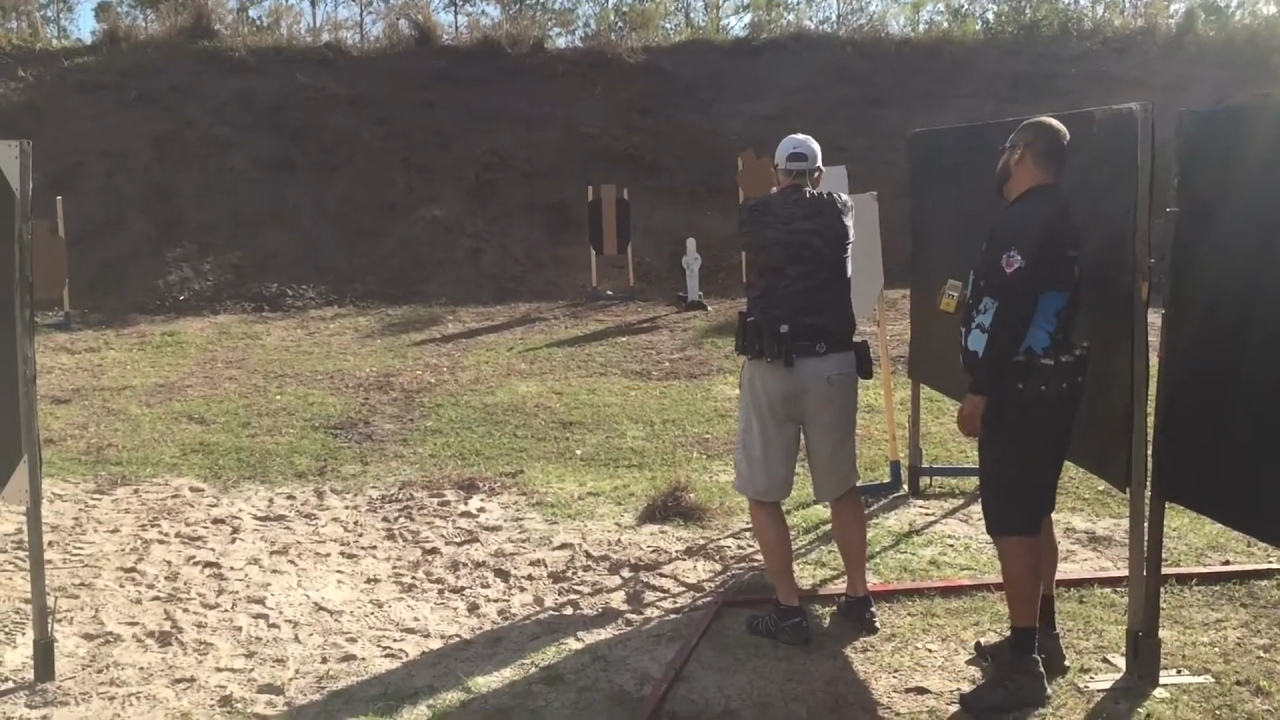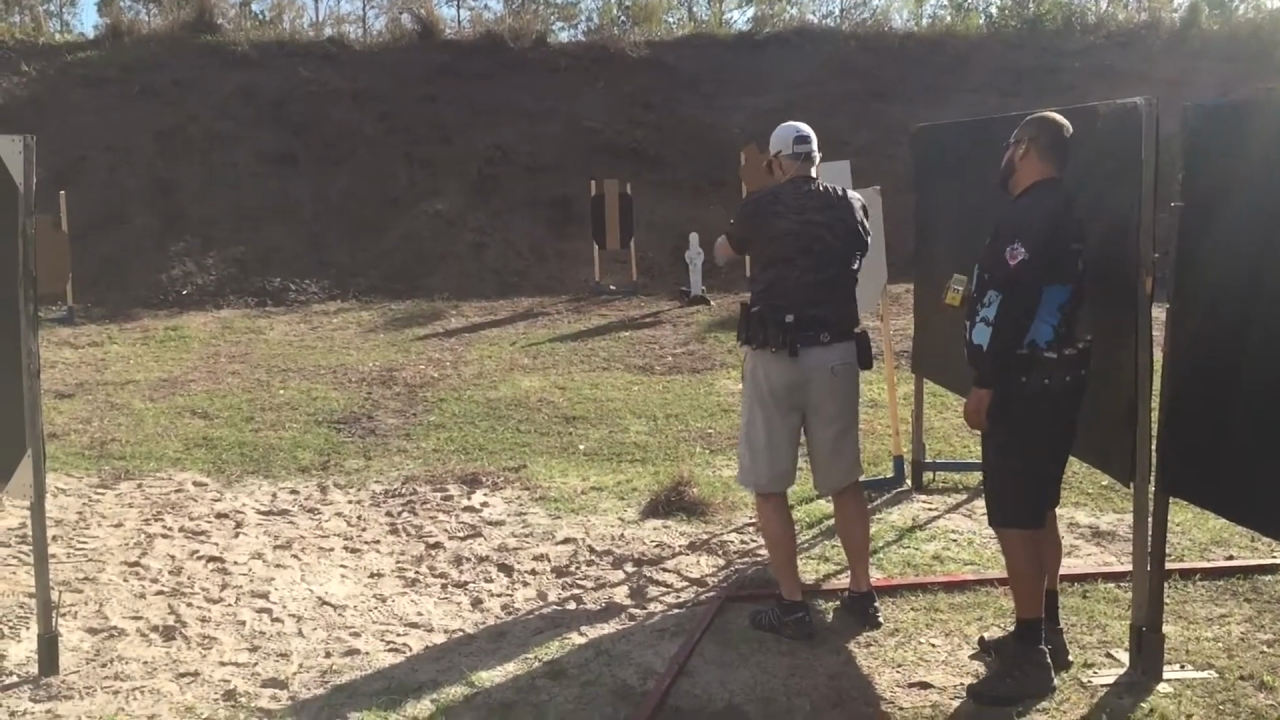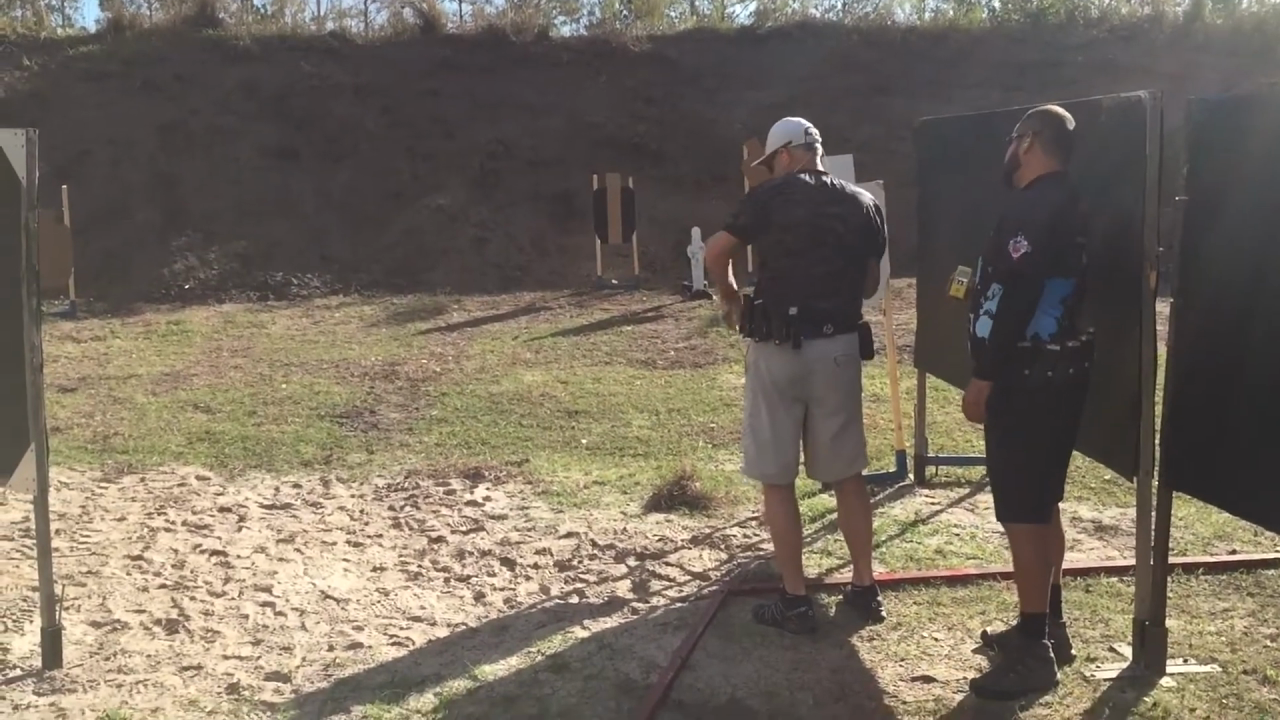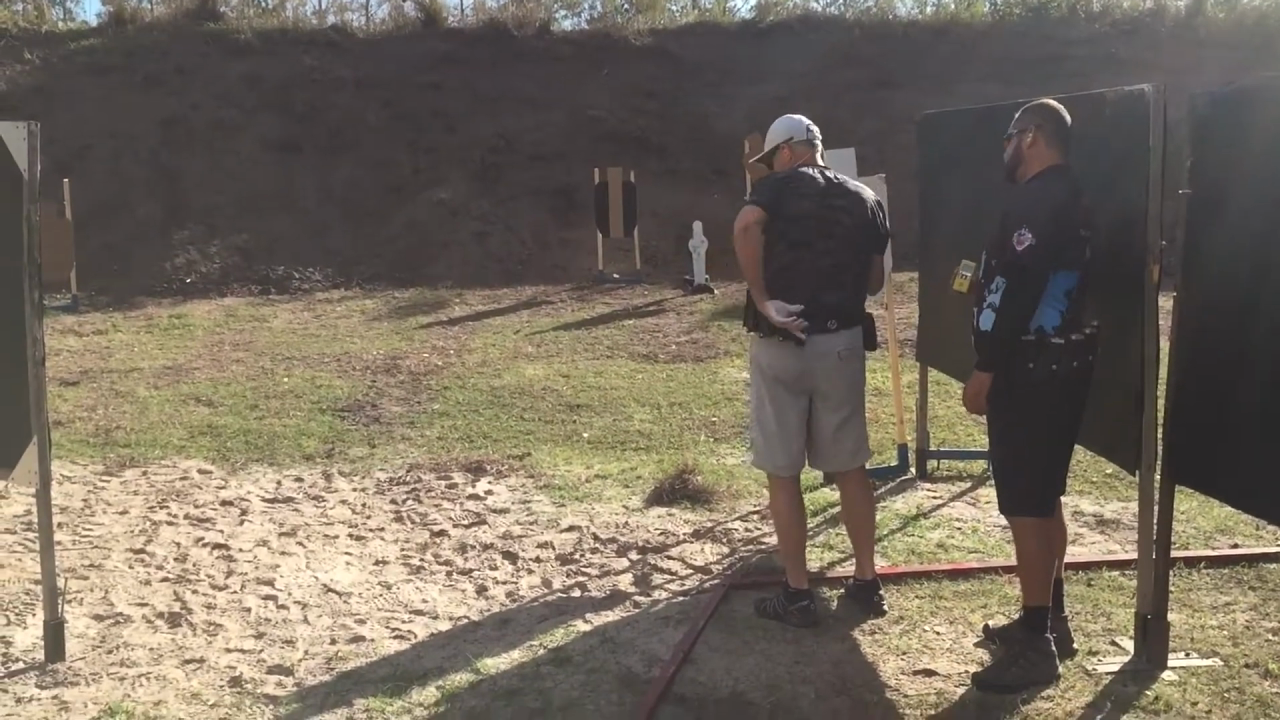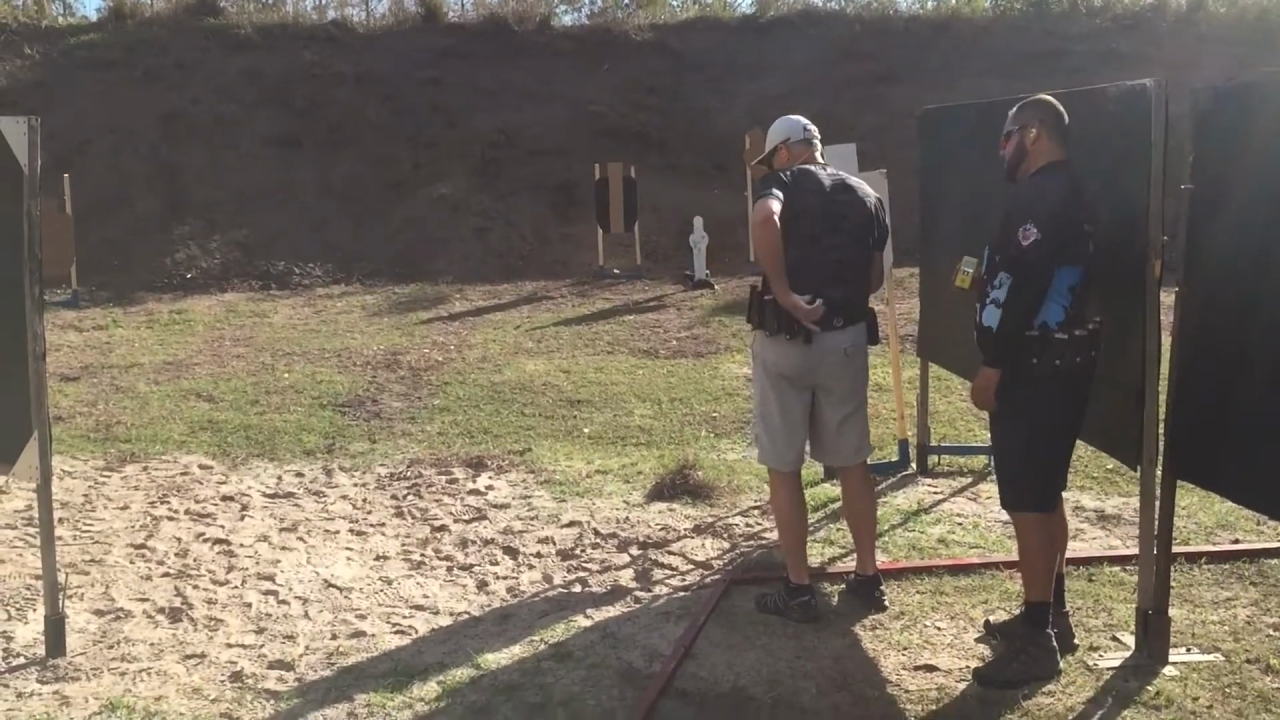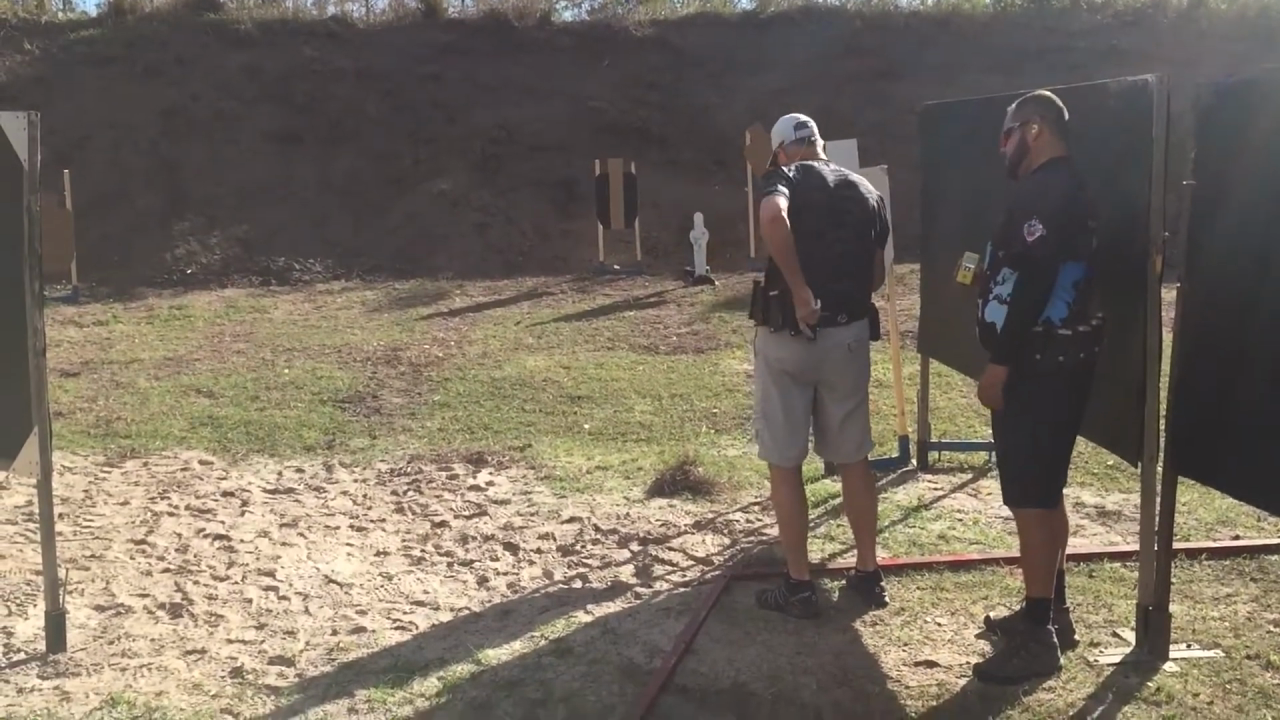
dt=0.2s
person 1, frame 1
left shoulder: (1024, 219)
right shoulder: (1054, 215)
left elbow: (1012, 312)
left wrist: (979, 391)
right wrist: (976, 301)
left hip: (1020, 390)
right hip: (1046, 384)
left knee: (1010, 521)
right knee: (1032, 515)
left ankle: (1024, 666)
right ankle: (1040, 638)
person 1, frame 2
left shoulder: (1028, 213)
right shoulder: (1059, 210)
left elbow: (1016, 305)
left wrist: (984, 385)
right wrist: (981, 295)
left hip: (1024, 384)
right hip: (1051, 378)
left knee: (1013, 515)
right knee: (1036, 510)
left ankle: (1030, 656)
right ankle: (1044, 633)
person 1, frame 3
left shoulder: (1033, 205)
right shoulder: (1064, 203)
left elbow: (1017, 298)
left wrist: (983, 376)
right wrist: (984, 286)
left hip: (1027, 376)
right hip: (1054, 372)
left knee: (1021, 511)
right knee: (1040, 505)
left ankle: (1034, 650)
right ankle: (1047, 626)
person 1, frame 4
left shoulder: (1037, 199)
right shoulder: (1066, 196)
left elbow: (1021, 289)
left wrist: (985, 368)
right wrist: (988, 280)
left hip: (1031, 370)
right hip: (1056, 365)
left knee: (1025, 504)
right knee: (1041, 499)
left ankle: (1036, 644)
right ankle: (1049, 621)
person 1, frame 5
left shoulder: (1041, 193)
right shoulder: (1064, 191)
left elbow: (1027, 284)
left wrist: (992, 364)
left hip: (1034, 365)
right hip: (1056, 360)
left knee: (1027, 500)
right knee: (1043, 494)
left ankle: (1037, 640)
right ankle: (1049, 616)
person 1, frame 6
left shoulder: (1045, 189)
right shoulder: (1061, 187)
left elbow: (1034, 281)
left wrist: (1000, 361)
left hip: (1036, 363)
right hip: (1053, 358)
left knee: (1029, 497)
right knee: (1043, 491)
left ankle: (1037, 636)
right ankle: (1048, 612)
person 2, frame 1
left shoulder: (753, 215)
right shoulder: (838, 211)
left hip: (770, 368)
right hip: (832, 364)
left knee: (763, 494)
right knee: (843, 486)
left ankle: (789, 611)
right ankle: (859, 599)
person 2, frame 2
left shoulder: (760, 206)
right shoulder: (849, 206)
left elbow: (723, 253)
left hip: (773, 359)
right hip: (835, 355)
left knee: (768, 487)
right knee: (844, 480)
left ankle: (792, 606)
right ankle: (862, 594)
person 2, frame 3
left shoulder: (768, 197)
right shoulder: (862, 204)
left elbow: (715, 252)
right elbow: (871, 283)
left wrist: (728, 297)
left hip: (776, 350)
right hip: (838, 347)
left knee: (776, 479)
right knee: (847, 473)
left ankle: (795, 600)
right ankle: (865, 588)
person 2, frame 4
left shoulder: (778, 188)
right shoulder: (865, 199)
left elbow: (746, 227)
right elbow: (875, 280)
left wrist: (761, 299)
left hip: (781, 344)
right hip: (843, 341)
left knee: (782, 472)
right knee: (850, 466)
left ankle: (797, 594)
right ankle: (867, 582)
person 2, frame 5
left shoulder: (785, 182)
right shoulder: (865, 196)
left elbow: (764, 220)
right elbow: (875, 279)
left wrist: (782, 293)
left hip: (785, 340)
right hip: (847, 337)
left knee: (783, 468)
right knee: (852, 461)
left ankle: (798, 589)
right ankle: (868, 577)
person 2, frame 6
left shoulder: (787, 177)
right shoulder: (867, 192)
left elbow: (773, 216)
right elbow: (877, 276)
left wrist: (798, 289)
left hip: (787, 335)
right hip: (850, 333)
left knee: (784, 463)
right knee: (854, 458)
left ankle: (799, 586)
right ankle: (869, 573)
